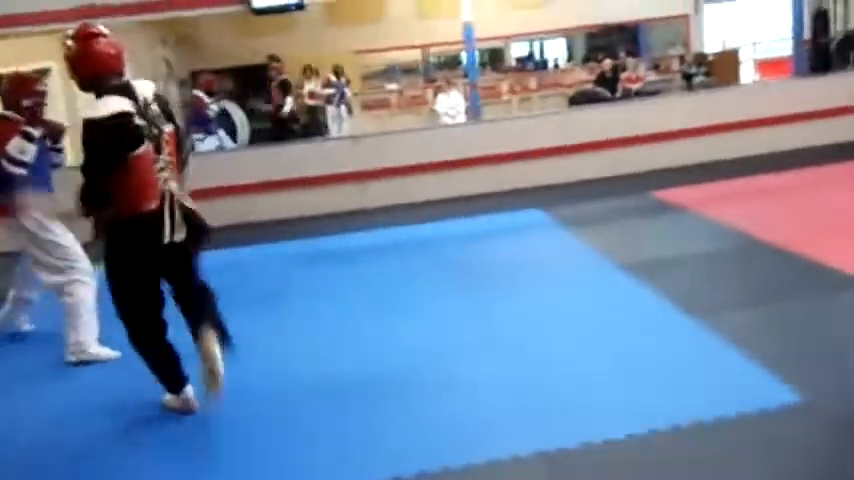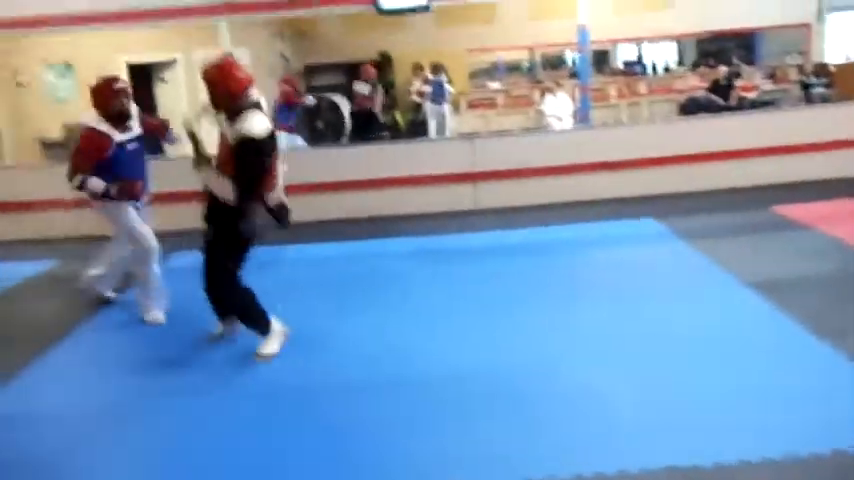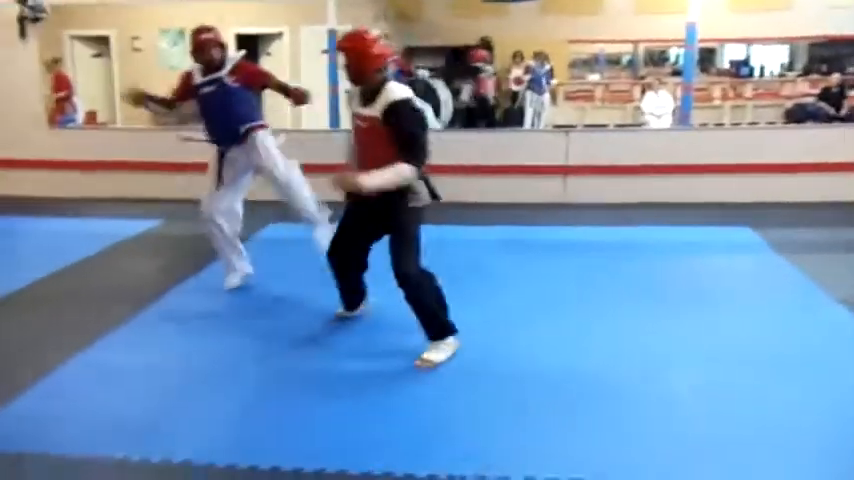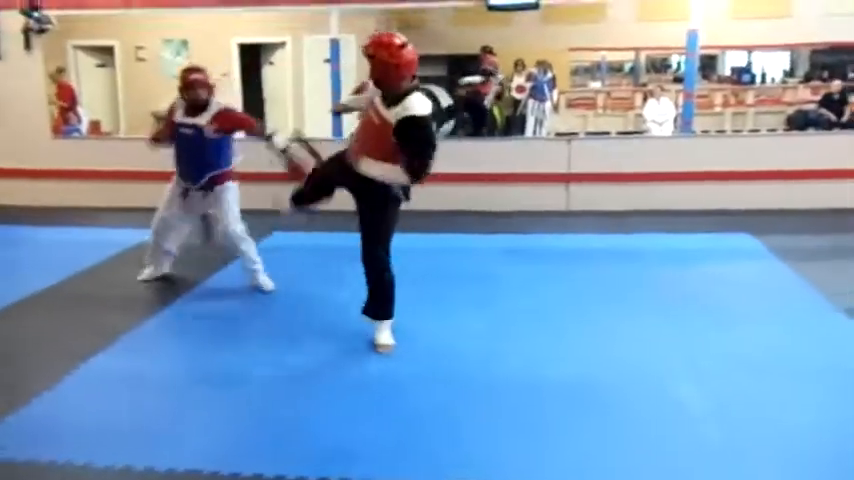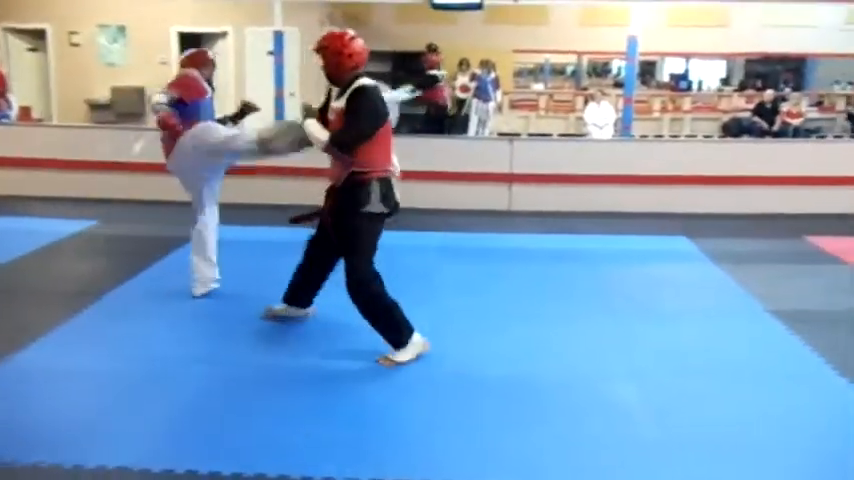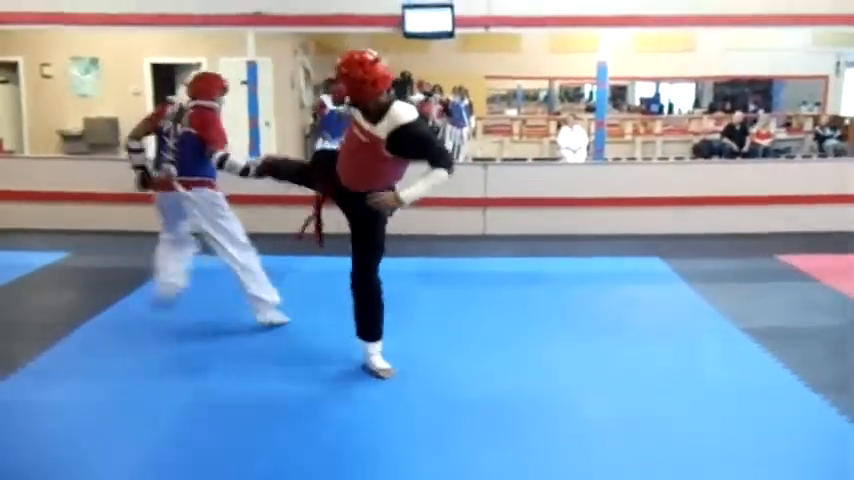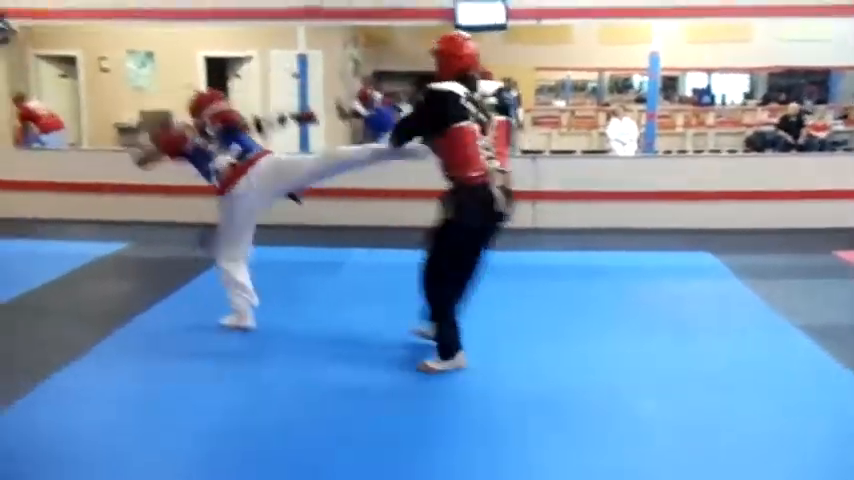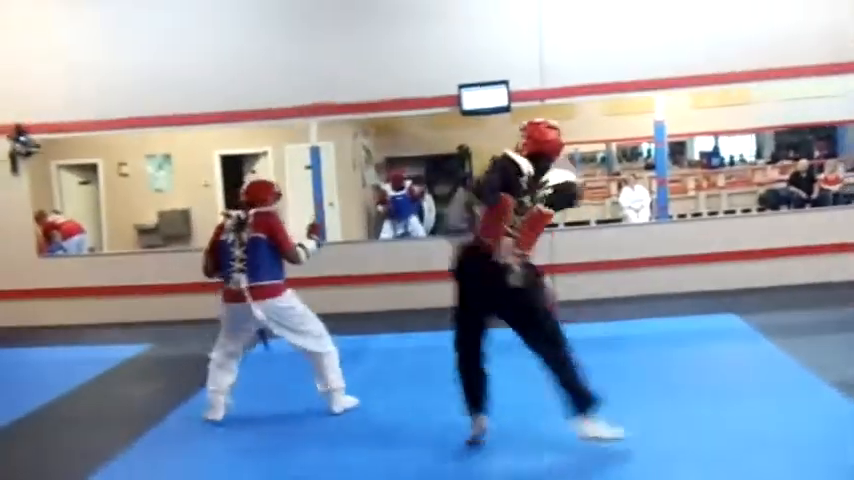
dt=0.5s
person 1, frame 1
left shoulder: (102, 120)
right shoulder: (150, 94)
left elbow: (95, 200)
left hip: (132, 233)
right hip: (175, 219)
left knee: (141, 314)
right knee: (189, 290)
left ankle: (179, 391)
right ankle: (209, 335)
person 1, frame 2
left shoulder: (253, 134)
right shoulder: (245, 106)
left elbow: (242, 195)
left wrist: (207, 173)
left hip: (241, 213)
right hip: (229, 206)
left knee: (221, 282)
right knee: (216, 268)
left ankle: (269, 329)
right ankle: (229, 319)
person 1, frame 3
left shoulder: (399, 105)
right shoulder: (362, 93)
left elbow: (416, 166)
left wrist: (363, 183)
left hip: (401, 196)
right hip: (369, 193)
left knee: (406, 270)
right knee: (341, 253)
left ankle: (445, 338)
right ankle: (354, 303)
person 1, frame 4
left shoulder: (416, 116)
right shoulder: (384, 88)
left elbow: (415, 174)
left wrist: (365, 166)
right wrist: (348, 104)
left hip: (381, 187)
right hip: (350, 163)
left knee: (375, 255)
right knee: (319, 178)
left ankle: (382, 324)
right ankle: (297, 198)
person 1, frame 5
left shoulder: (365, 96)
right shoulder: (341, 93)
left elbow: (337, 146)
right elbow: (323, 129)
left wrist: (308, 125)
left hip: (367, 195)
right hip: (345, 189)
left knee: (359, 275)
right knee: (320, 250)
left ankle: (408, 341)
right ankle: (297, 303)
person 1, frame 6
left shoulder: (404, 126)
right shoulder: (361, 105)
left elbow: (443, 165)
left wrist: (401, 198)
left hip: (368, 200)
right hip: (337, 175)
left knee: (365, 275)
right knee: (301, 170)
left ankle: (373, 350)
right ankle: (270, 166)
person 1, frame 7
left shoulder: (440, 97)
left elbow: (399, 136)
left hip: (469, 201)
right hip: (496, 198)
left knee: (440, 277)
right knee: (459, 268)
left ankle: (450, 354)
right ankle: (438, 325)
person 1, frame 8
left shoulder: (508, 166)
right shoulder: (561, 184)
left elbow: (479, 193)
left hip: (480, 273)
right hip: (517, 279)
left knee: (468, 345)
right knee: (552, 349)
left ankle: (477, 420)
right ankle: (587, 418)
person 2, frame 1
left shoulder: (31, 126)
left elbow: (54, 162)
left wrist: (54, 139)
right wrist: (32, 131)
left hip: (32, 209)
right hip: (27, 211)
left knee: (34, 269)
right knee: (77, 269)
right ankle: (83, 344)
person 2, frame 2
left shoulder: (135, 118)
right shoulder: (94, 135)
left elbow: (159, 129)
right elbow: (76, 177)
left wrist: (165, 130)
right wrist: (114, 189)
left hip: (132, 198)
right hip: (113, 200)
left knee: (129, 245)
right knee: (145, 246)
left ankle: (98, 283)
right ankle: (151, 306)
person 2, frame 3
left shoulder: (241, 67)
right shoulder: (193, 78)
left elbow: (274, 83)
right elbow: (172, 103)
left wrist: (294, 92)
right wrist: (147, 100)
left hip: (253, 139)
right hip: (227, 151)
left knee: (282, 176)
right knee: (215, 209)
left ankle: (319, 223)
right ankle: (238, 266)
person 2, frame 4
left shoulder: (223, 115)
right shoulder: (175, 111)
left elbow: (257, 127)
right elbow: (163, 136)
right wrist: (160, 135)
left hip: (218, 185)
right hip: (185, 184)
left knee: (232, 229)
right knee: (162, 226)
left ankle: (258, 275)
right ankle: (158, 266)
person 2, frame 5
left shoulder: (199, 90)
right shoulder: (187, 78)
left elbow: (210, 126)
right elbow: (159, 98)
left wrist: (237, 116)
right wrist: (164, 116)
left hip: (180, 157)
right hip: (188, 141)
left knee: (206, 219)
right knee: (241, 140)
left ankle: (202, 282)
person 2, frame 6
left shoulder: (167, 111)
right shoulder: (208, 115)
left elbow: (133, 138)
right elbow: (218, 157)
left wrist: (142, 171)
right wrist: (255, 169)
left hip: (165, 192)
right hip: (198, 193)
left knee: (173, 238)
right knee: (236, 247)
left ankle: (169, 284)
right ankle: (267, 309)
person 2, frame 7
left shoulder: (182, 136)
right shoulder: (221, 116)
left elbow: (141, 158)
right elbow: (244, 124)
left wrist: (157, 138)
right wrist: (294, 117)
left hip: (234, 193)
right hip: (264, 168)
left knee: (230, 255)
right knee: (325, 161)
left ankle: (243, 315)
right ankle: (388, 151)
person 2, frame 8
left shoulder: (224, 226)
right shoulder: (268, 219)
left elbow: (209, 270)
right elbow: (295, 257)
right wrist: (313, 237)
left hip: (236, 304)
right hip: (274, 298)
left knee: (224, 354)
right knee: (319, 342)
left ankle: (215, 408)
right ankle: (337, 399)
